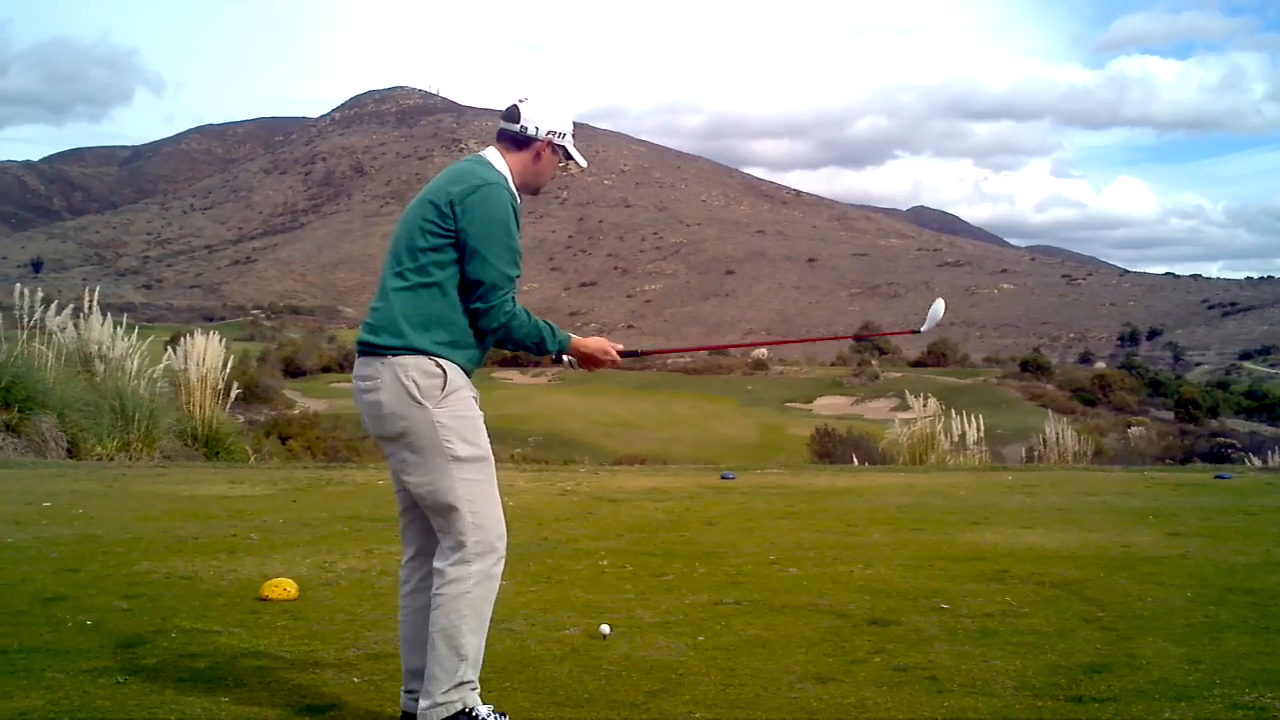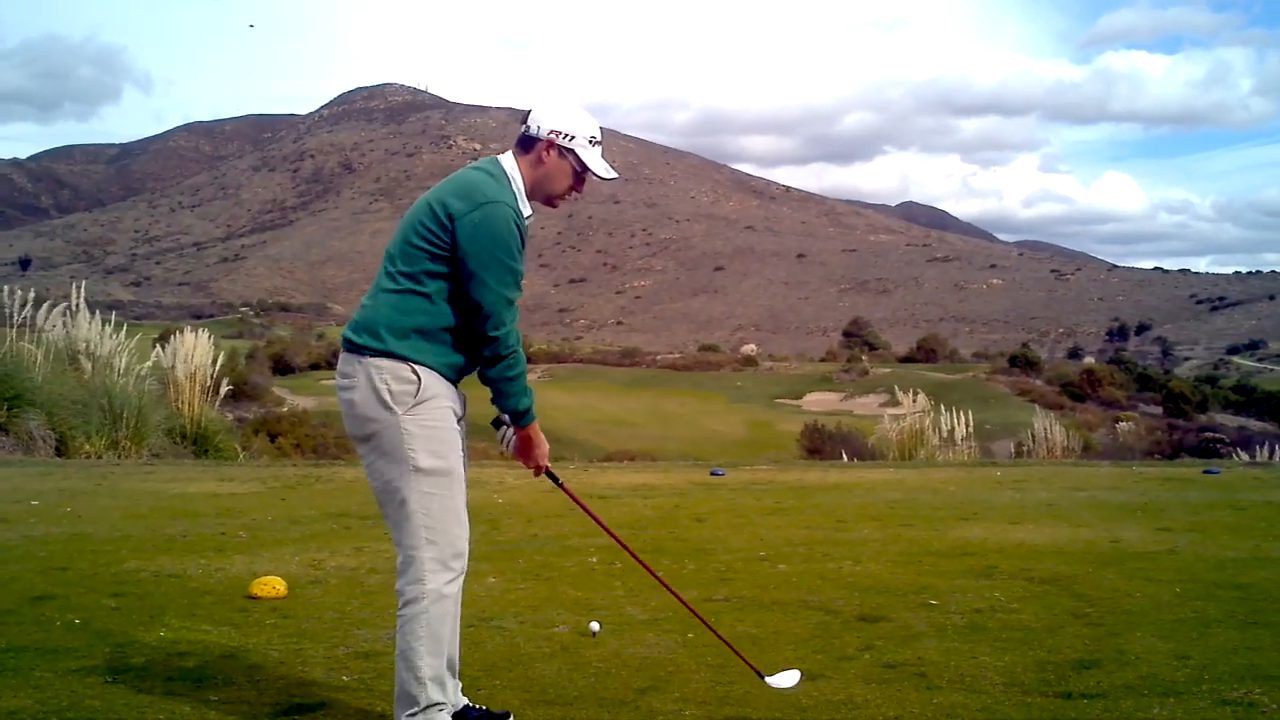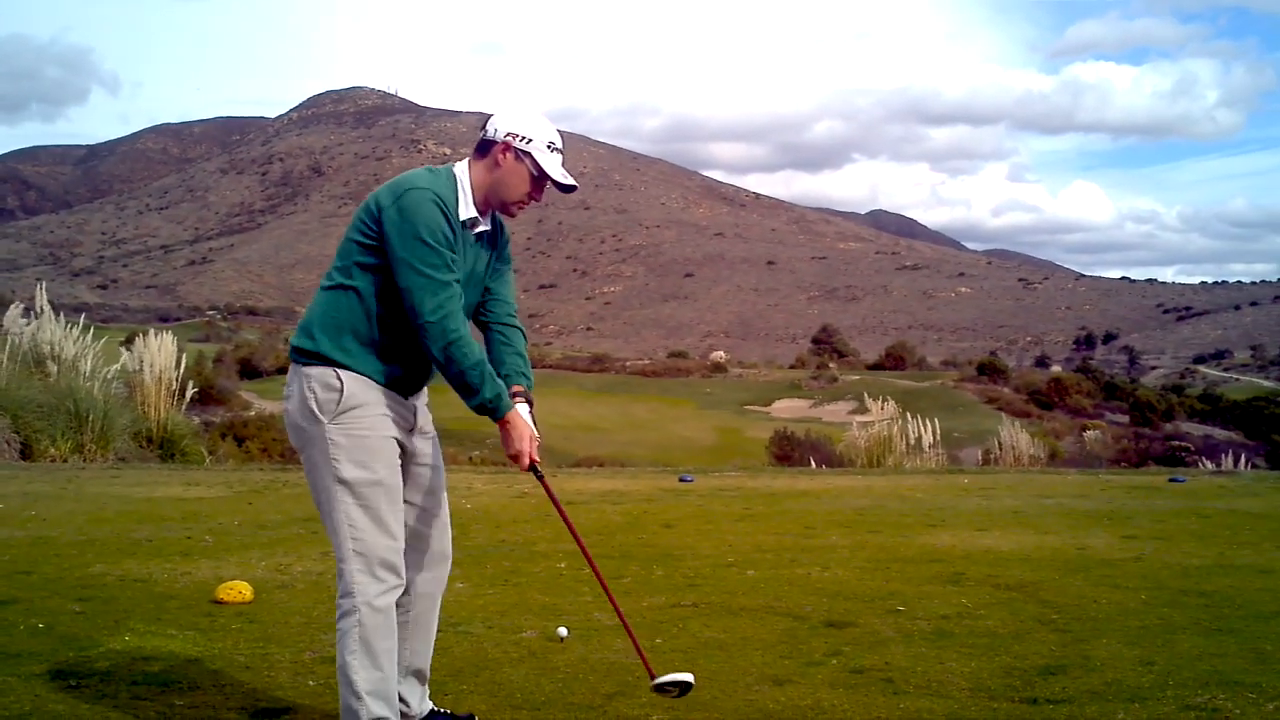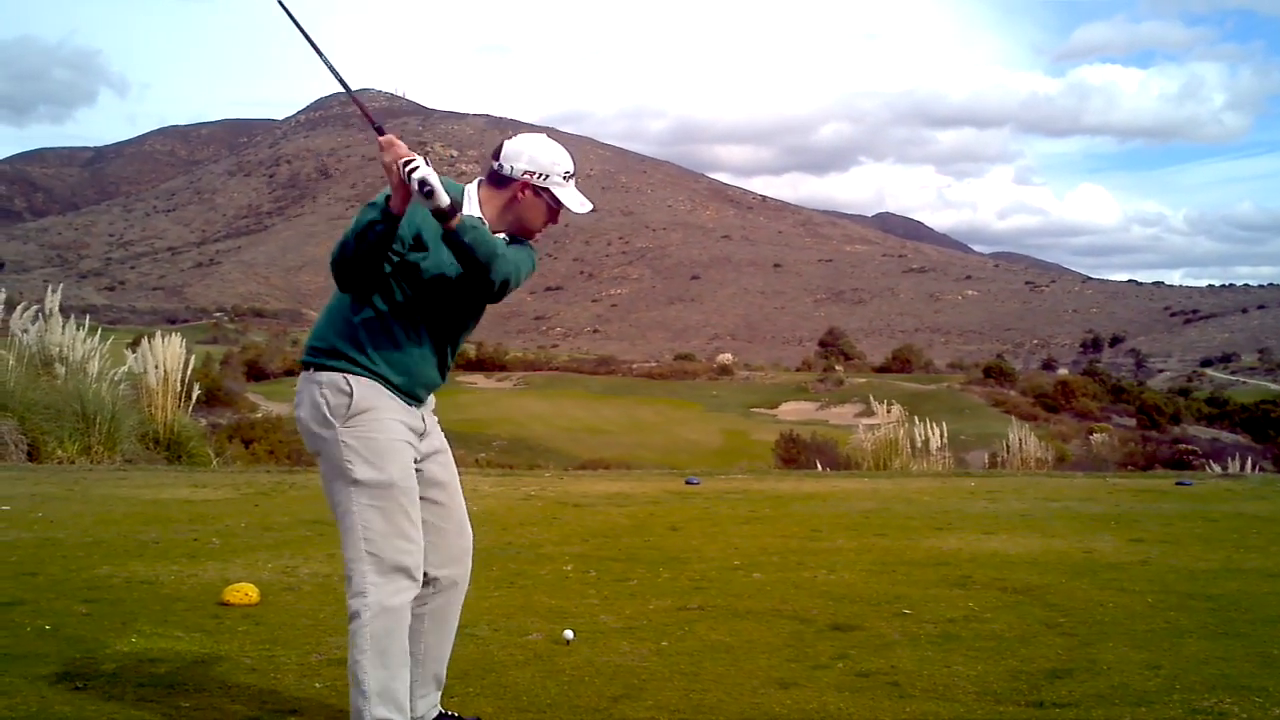
dt=0.7s
person 1, frame 1
left shoulder: (466, 182)
right shoulder: (487, 192)
right elbow: (494, 312)
left wrist: (553, 345)
right wrist: (571, 345)
left hip: (404, 376)
right hip: (421, 378)
left knee: (433, 549)
right knee: (476, 542)
person 1, frame 2
left shoulder: (484, 189)
right shoulder: (490, 204)
left elbow: (477, 318)
right elbow: (494, 328)
left wrist: (507, 412)
right wrist: (526, 422)
left hip: (414, 378)
right hip: (398, 379)
left knee: (443, 550)
right knee: (434, 556)
person 1, frame 3
left shoulder: (495, 239)
right shoulder: (418, 196)
left elbow: (502, 323)
right elbow: (437, 317)
left wrist: (519, 400)
right wrist: (503, 413)
left hip: (404, 398)
right hip: (341, 389)
left knee: (425, 556)
right knee: (375, 569)
person 1, frame 4
left shoulder: (512, 252)
right shoulder: (410, 207)
left elbow: (489, 266)
right elbow: (350, 273)
left wrist: (446, 208)
right wrist: (396, 201)
left hip: (409, 406)
right hip: (352, 396)
left knee: (446, 561)
right knee: (389, 574)
